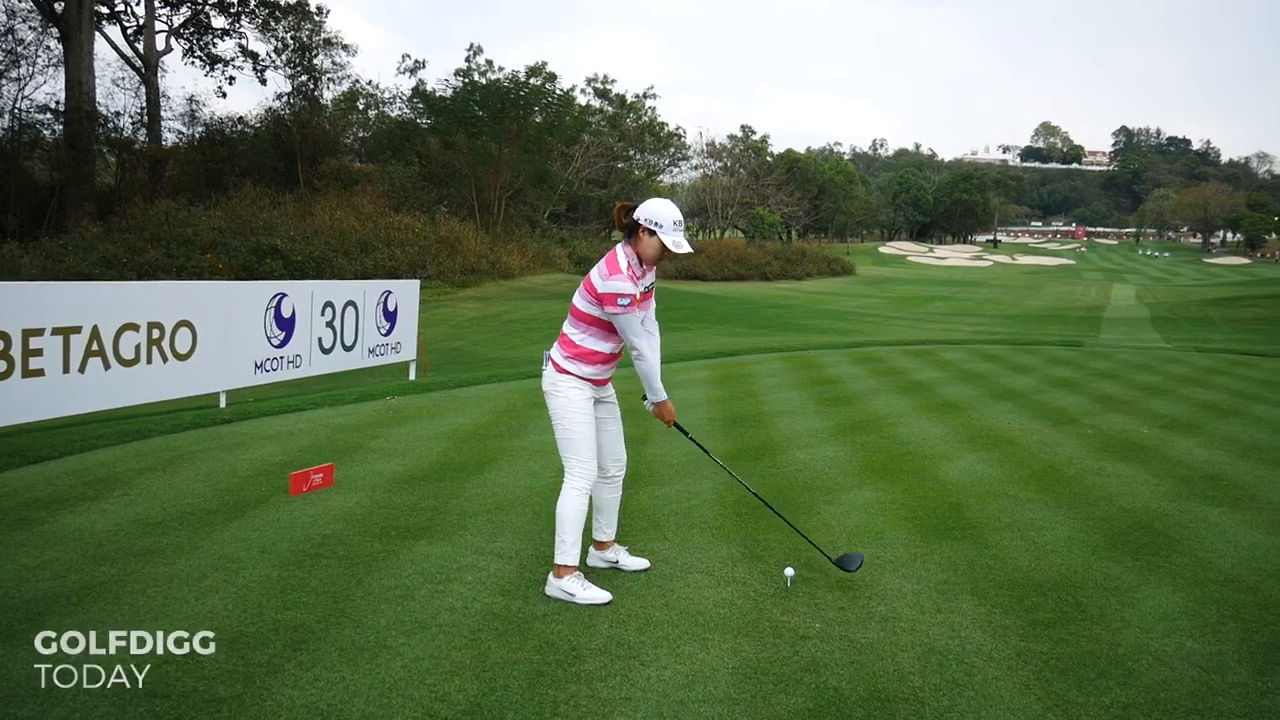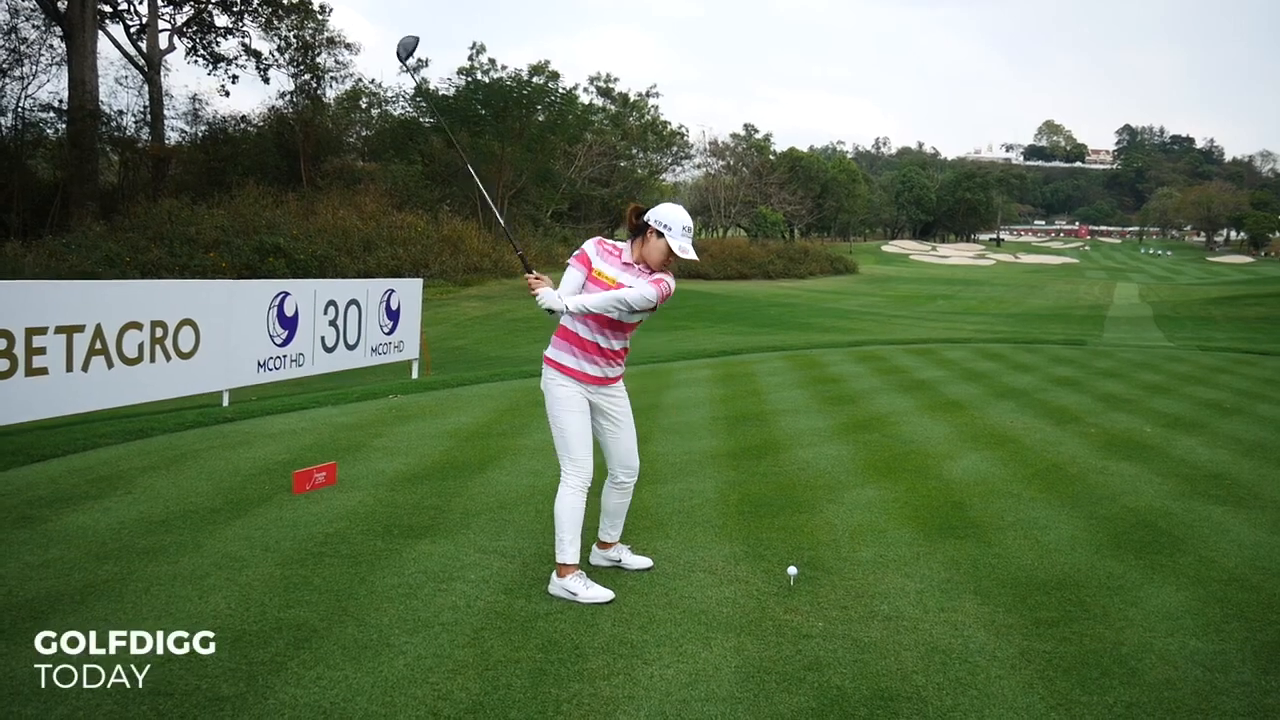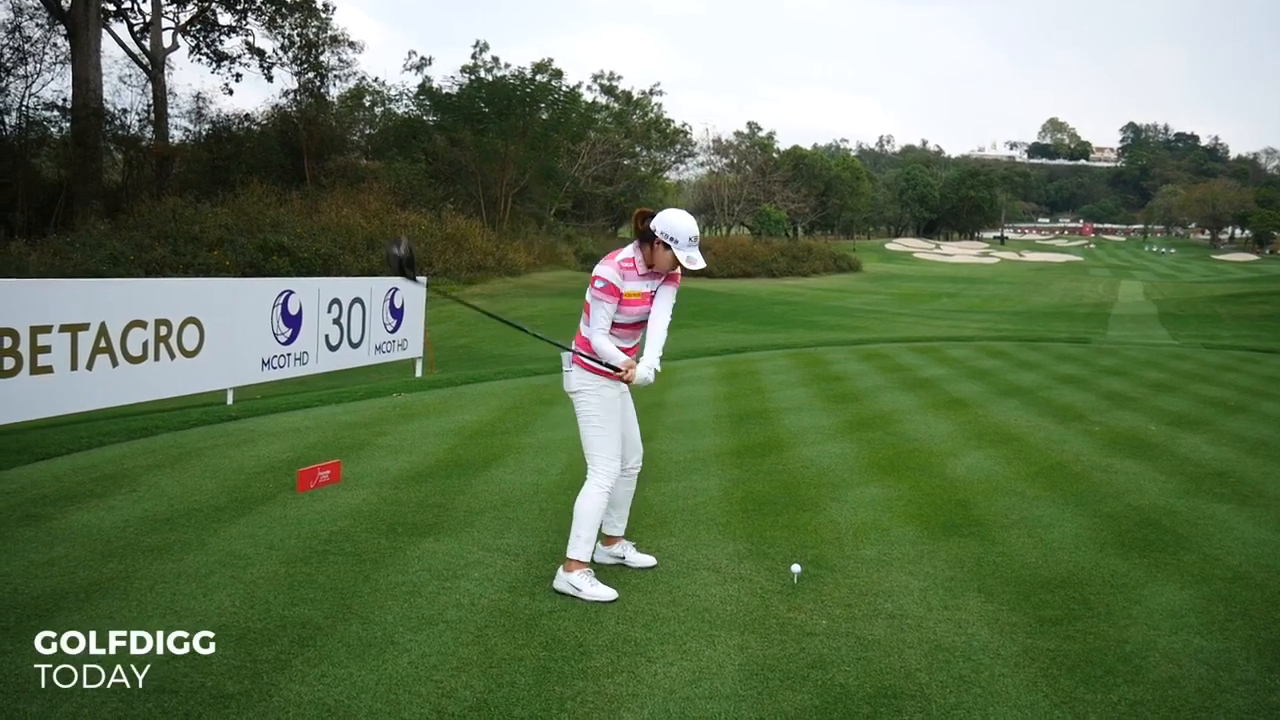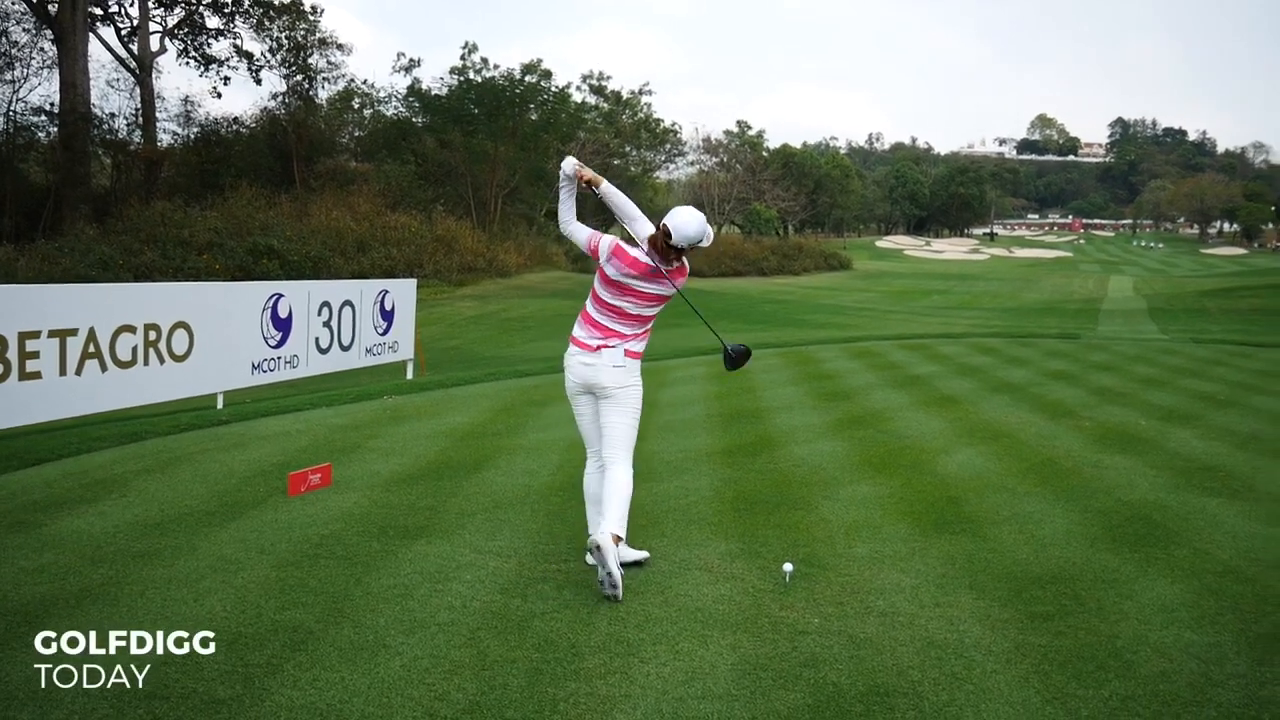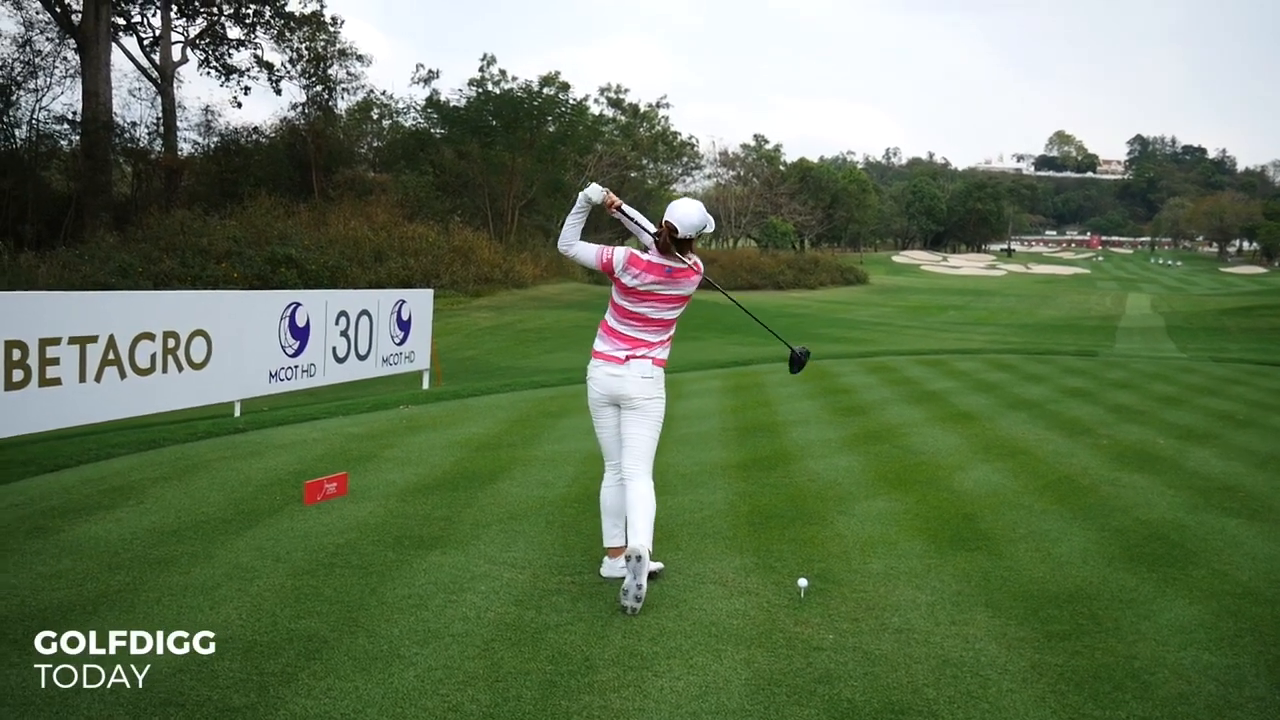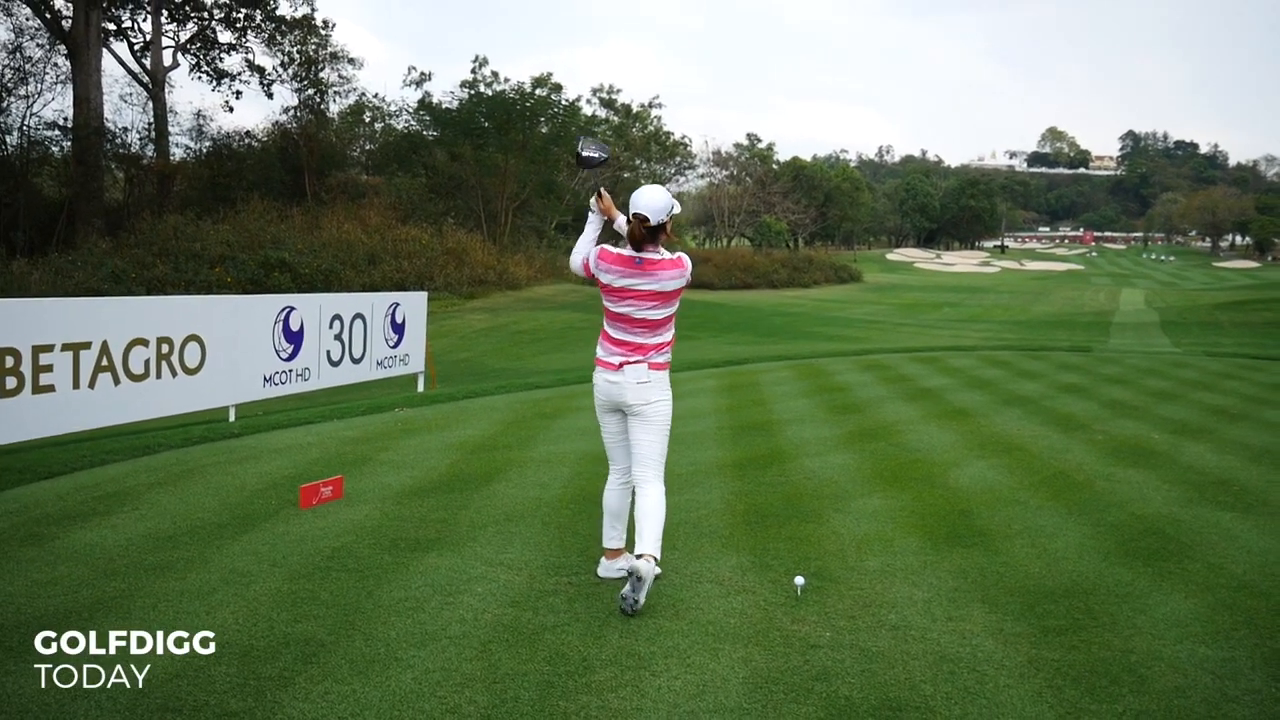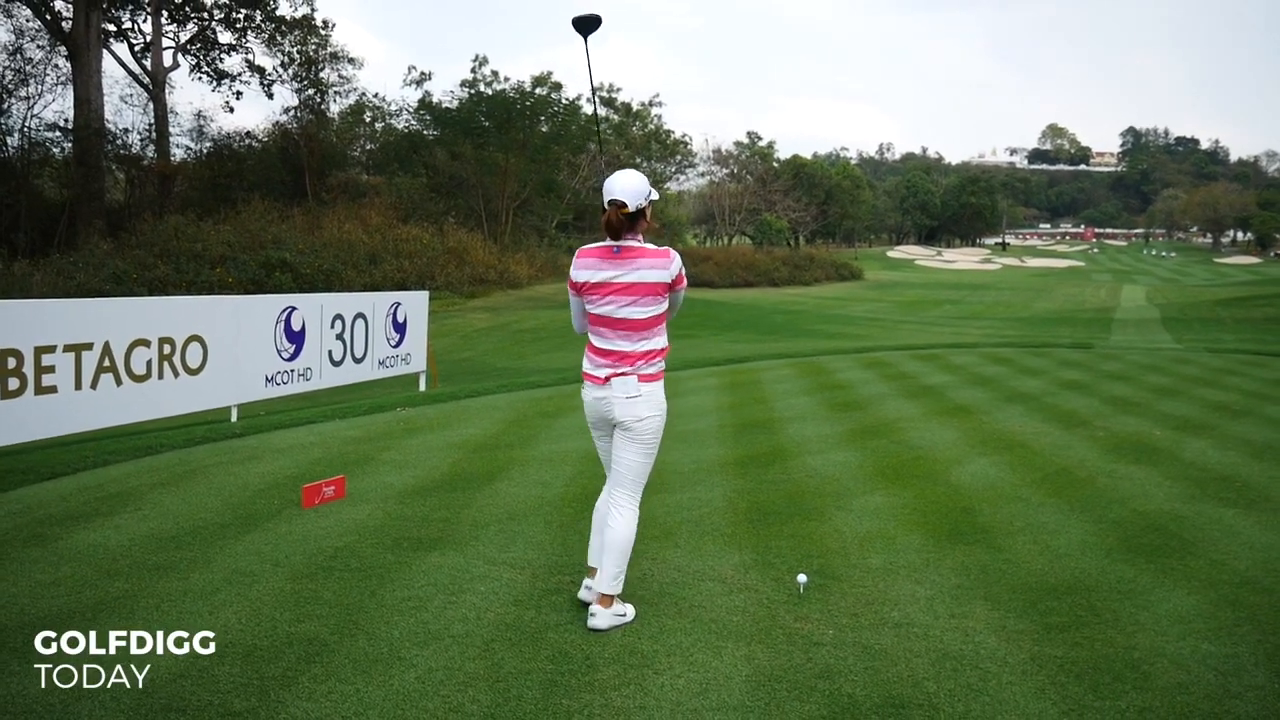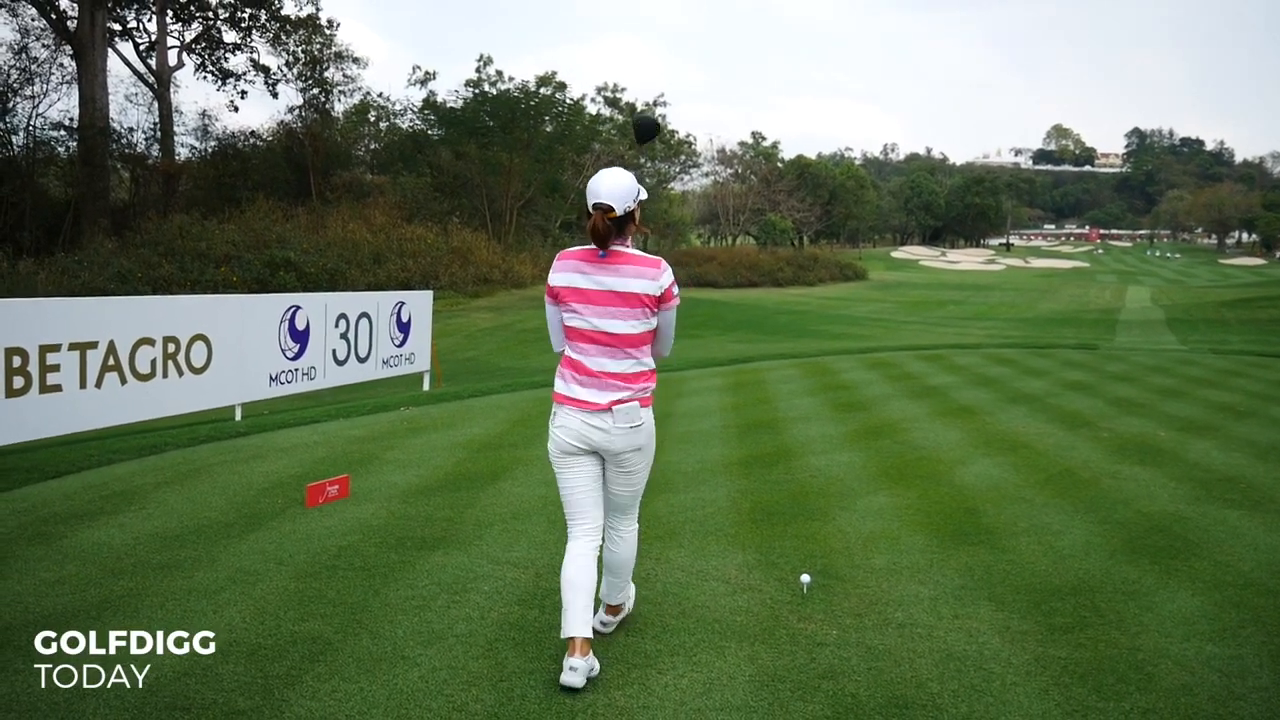
dt=0.5s
person 1, frame 1
left shoulder: (643, 266)
right shoulder: (616, 279)
left elbow: (650, 329)
right elbow: (637, 345)
left wrist: (654, 390)
right wrist: (659, 398)
left hip: (598, 381)
right hip: (569, 380)
left knee: (613, 467)
right knee: (582, 476)
left ankle: (603, 547)
right ankle: (563, 575)
person 1, frame 2
left shoulder: (662, 283)
right shoulder: (596, 250)
left elbow: (619, 300)
right elbow: (560, 296)
left wrist: (563, 301)
right wrist: (548, 293)
left hip: (609, 384)
right hip: (565, 377)
left knee: (626, 471)
right knee: (578, 474)
left ankle: (607, 546)
right ankle: (565, 574)
person 1, frame 3
left shoulder: (669, 276)
right shoulder: (611, 271)
left elbow: (658, 324)
right elbow: (596, 338)
left wrist: (647, 364)
right wrist: (626, 364)
left hip: (616, 376)
right hip: (590, 375)
left knee: (630, 461)
right knee: (604, 473)
left ankle: (611, 543)
right ankle: (573, 570)
person 1, frame 4
left shoulder: (615, 253)
right shoulder: (679, 274)
left elbow: (567, 224)
right elbow: (643, 227)
left wrist: (571, 178)
right wrist: (601, 184)
left hip: (579, 362)
right hip: (618, 370)
left knee: (597, 455)
right knee: (618, 461)
left ankle: (603, 539)
right ankle: (606, 539)
person 1, frame 5
left shoulder: (627, 261)
right shoulder: (694, 272)
left elbow: (567, 246)
right elbow: (659, 243)
left wrist: (588, 199)
right wrist: (620, 208)
left hip: (603, 375)
right hip: (644, 381)
left knee: (615, 469)
right knee: (637, 474)
left ankle: (615, 555)
right ankle: (637, 550)
person 1, frame 6
left shoulder: (603, 258)
right shoulder: (681, 266)
left elbow: (576, 264)
left wrist: (596, 216)
right wrist: (616, 220)
left hip: (607, 381)
right hip: (649, 385)
left knee: (620, 472)
right knee: (649, 481)
left ankle: (614, 556)
right ankle: (643, 562)
person 1, frame 7
left shoulder: (583, 260)
right shoulder: (667, 261)
left hip: (596, 391)
right hip: (641, 395)
left knee: (615, 485)
right knee: (626, 499)
left ankle: (595, 574)
right ankle: (605, 602)
person 1, frame 8
left shoulder: (563, 265)
right shoulder: (656, 273)
left elbow: (560, 344)
right elbow: (663, 349)
left hip: (571, 419)
right hip: (629, 420)
left knee: (582, 534)
right knee: (623, 522)
left ankle: (577, 652)
right ankle: (613, 606)
